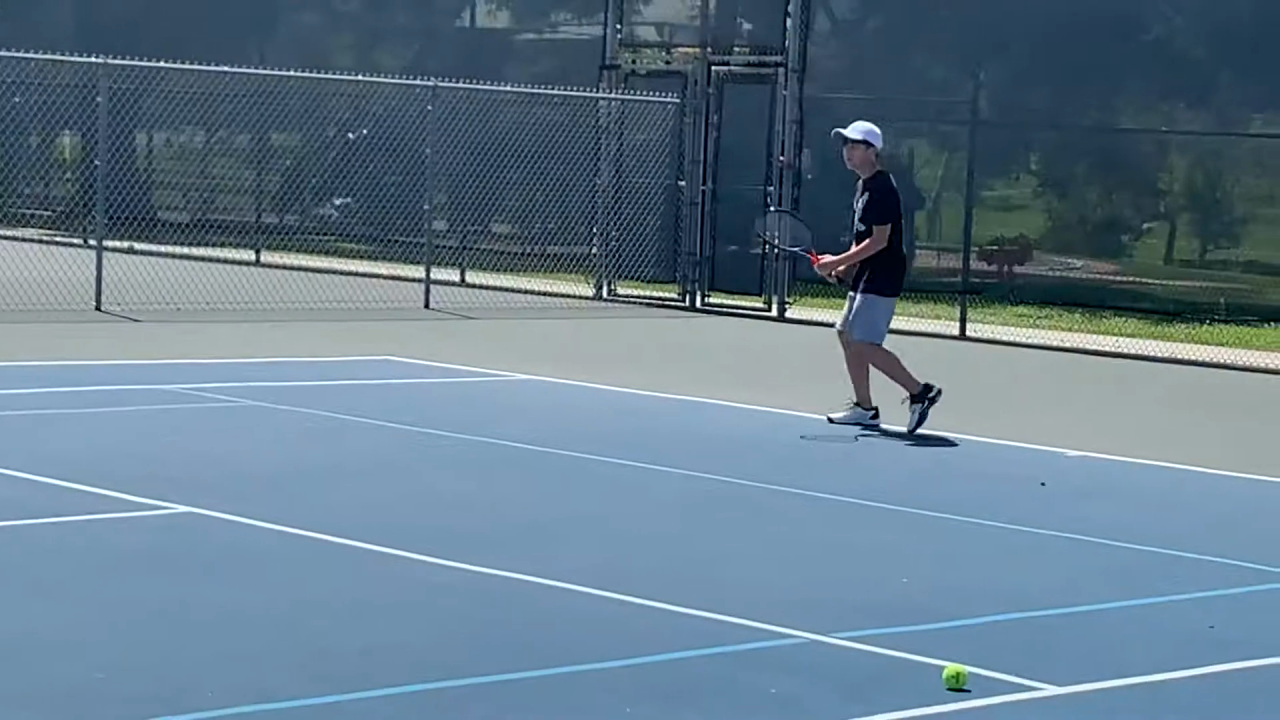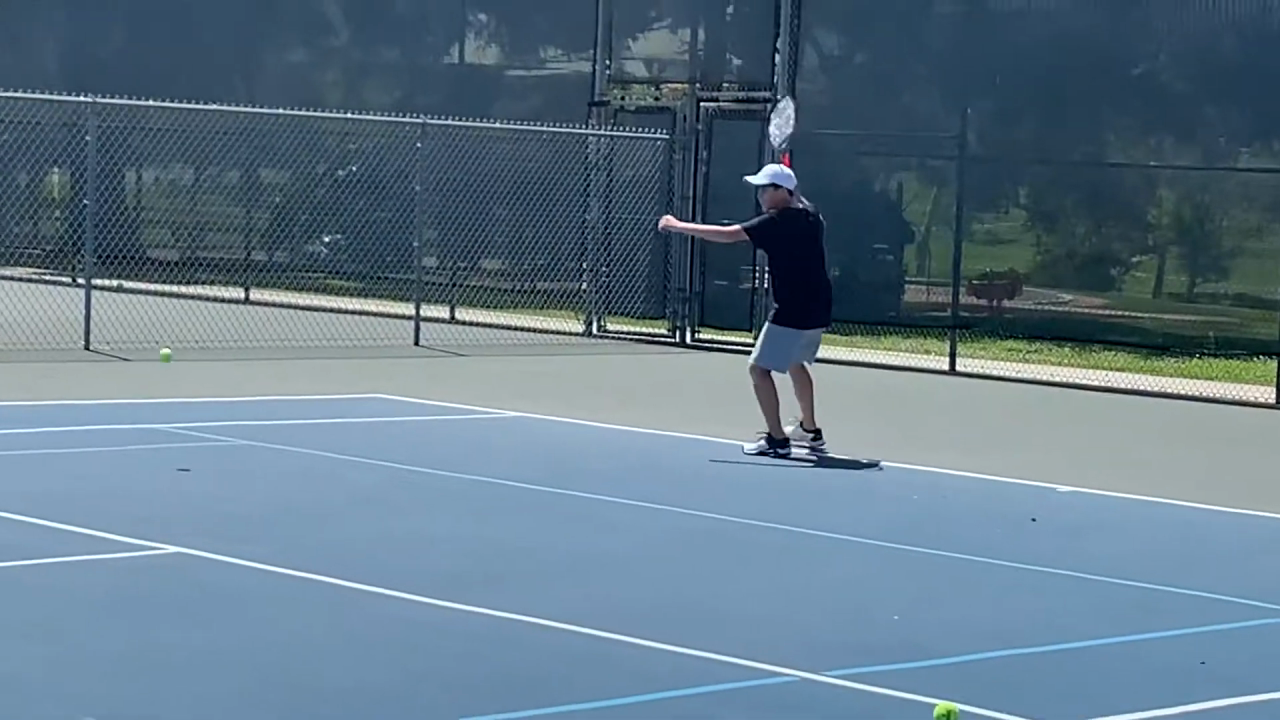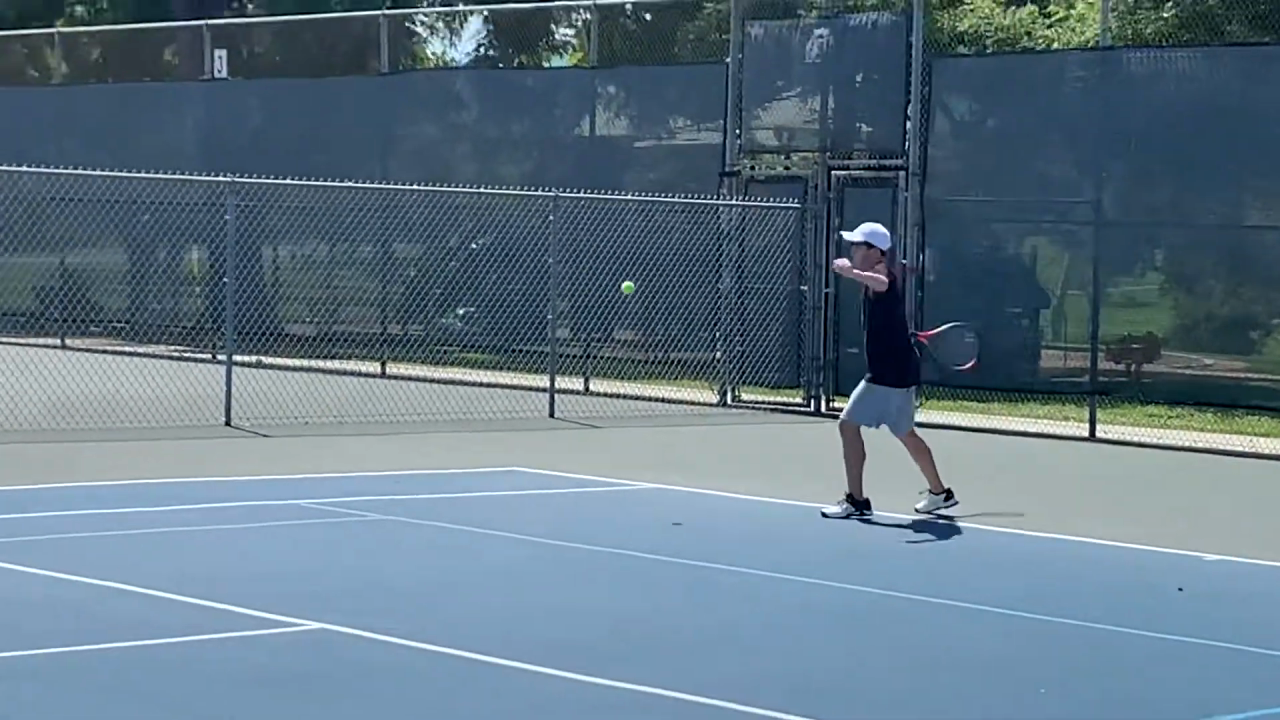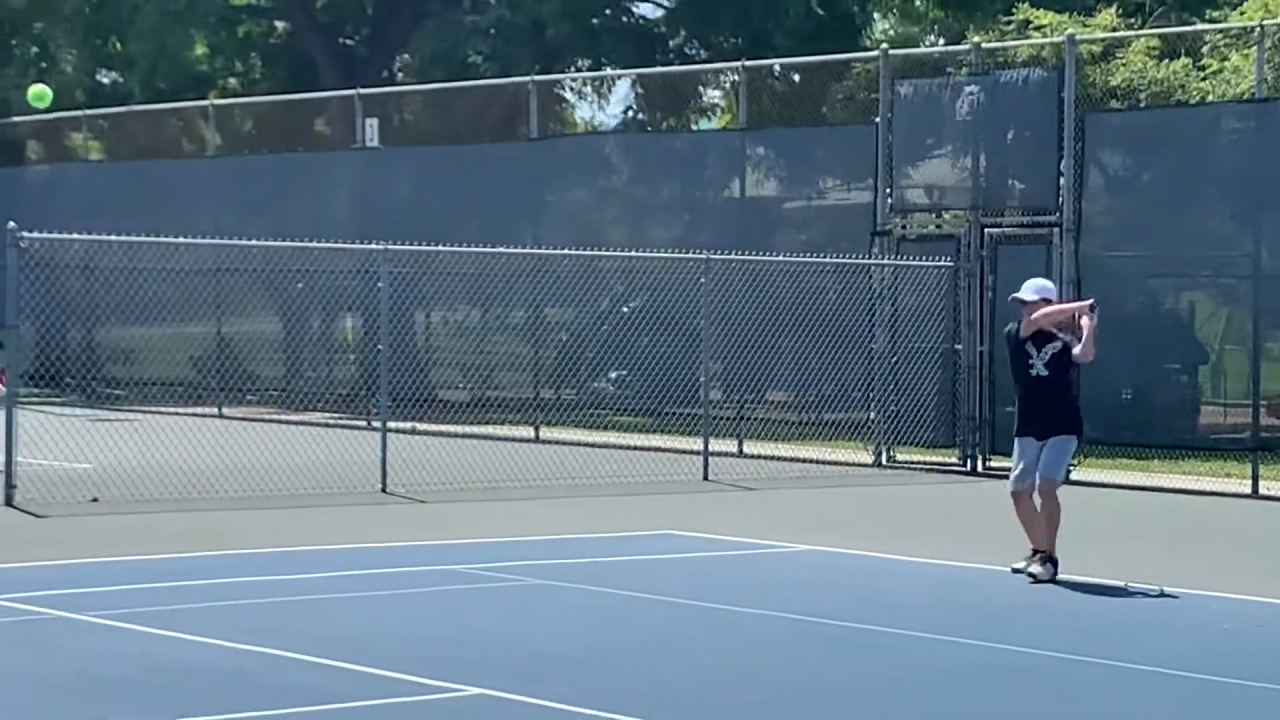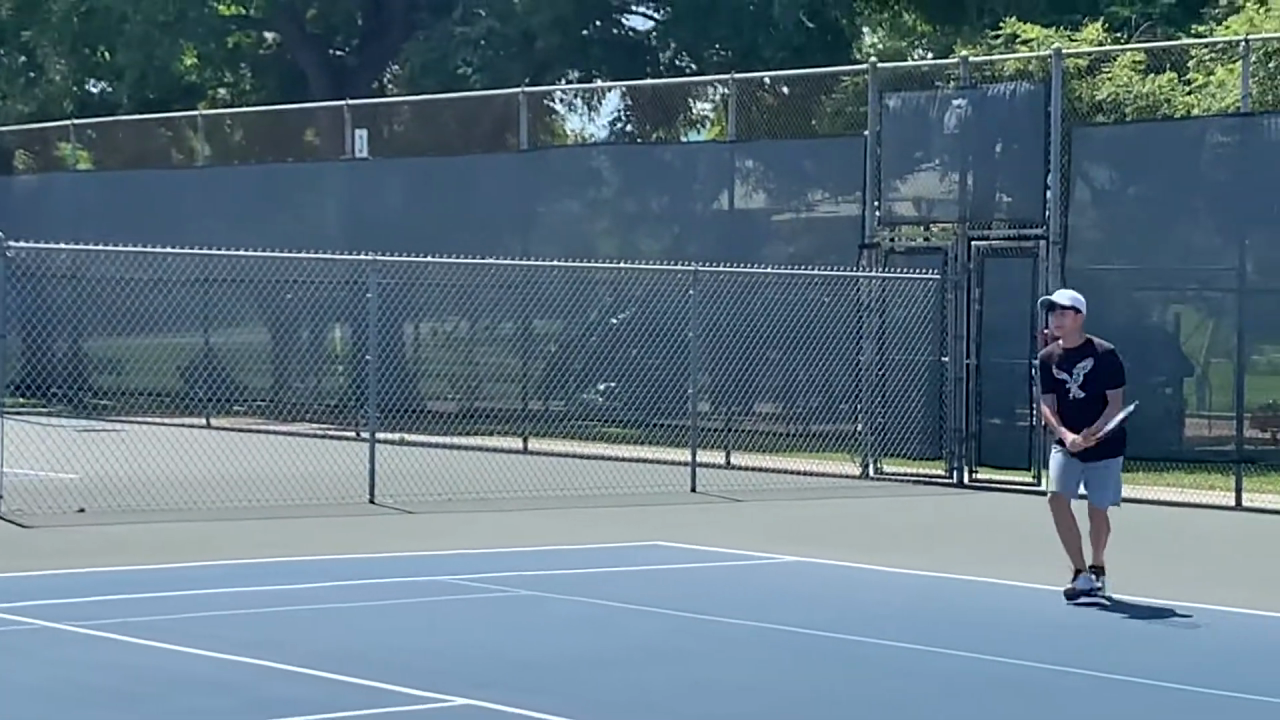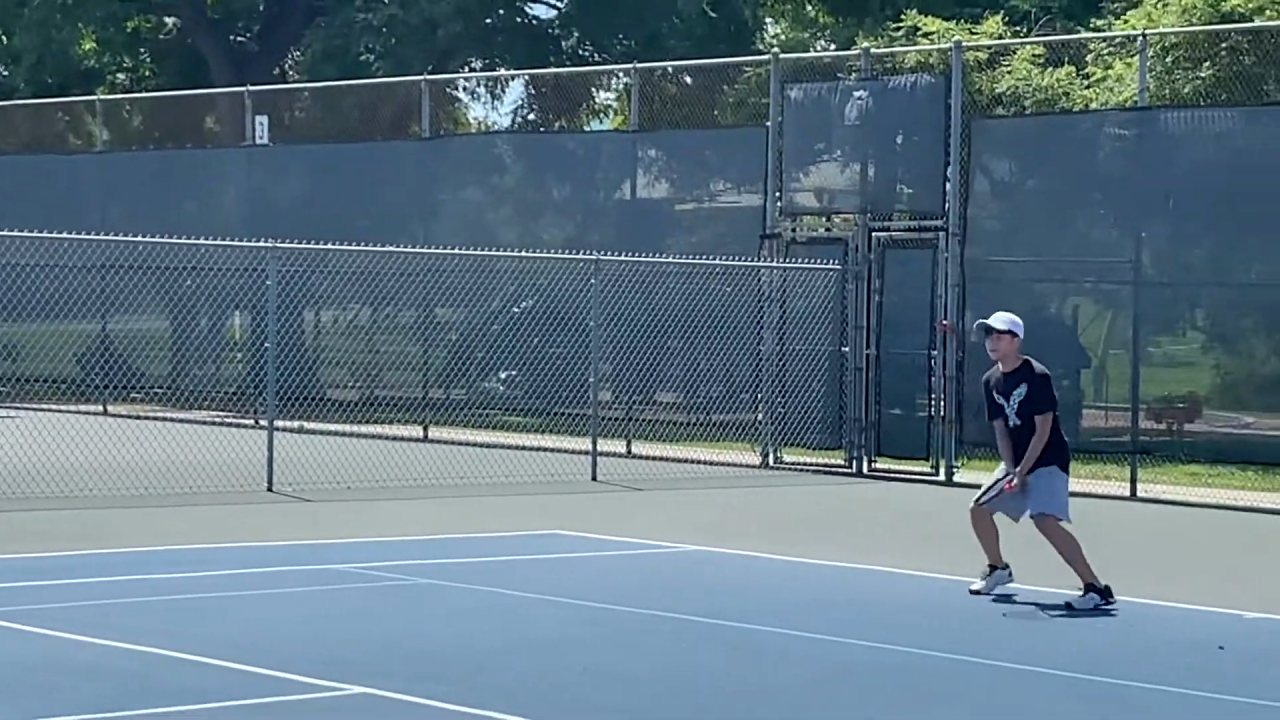
dt=0.5s
person 1, frame 1
left shoulder: (881, 188)
right shoulder: (863, 185)
left elbow: (880, 240)
left wrist: (841, 261)
right wrist: (843, 263)
left hip: (881, 279)
right hip: (866, 278)
left knee: (864, 344)
right knee: (846, 334)
left ankle: (920, 391)
right ankle: (864, 407)
person 1, frame 2
left shoulder: (773, 221)
right shoulder: (809, 213)
left elbow: (726, 234)
left wrist: (677, 225)
right wrist: (795, 191)
left hip: (792, 312)
right hip: (820, 312)
left knee: (759, 369)
right knee: (795, 362)
left ankle: (776, 439)
right ankle: (809, 429)
person 1, frame 3
left shoulder: (881, 277)
right shoulder: (875, 278)
left elbow: (879, 283)
left wrist: (851, 272)
left hip: (888, 373)
right hip: (903, 371)
left knee: (848, 425)
right knee: (905, 433)
left ankle: (856, 501)
right ankle: (940, 493)
person 1, frame 4
left shoulder: (1064, 340)
right shoulder: (1015, 334)
left elbow: (1085, 355)
right elbow: (1036, 319)
left wrist: (1088, 323)
right wrist: (1082, 306)
left hip: (1063, 427)
right hip: (1028, 429)
left knee: (1046, 486)
right knee: (1019, 493)
left ankle: (1048, 558)
right ankle: (1040, 551)
person 1, frame 5
left shoulder: (1105, 353)
right shoulder: (1046, 358)
left elbow: (1115, 403)
right elbow: (1046, 406)
left wrist: (1092, 434)
right wrist: (1066, 436)
left hip: (1105, 445)
right hip: (1066, 443)
left knee: (1097, 511)
right knee: (1058, 499)
left ankle: (1096, 568)
right ankle: (1081, 573)
person 1, frame 6
left shoulder: (1038, 376)
right shoulder: (990, 380)
left elbow: (1043, 432)
right elbow: (1001, 431)
left wrist: (1022, 472)
right wrist: (1011, 472)
left hip: (1047, 461)
right hip: (1016, 461)
left knee: (1046, 522)
right knee: (979, 510)
left ankle: (1094, 587)
right ankle: (998, 569)
